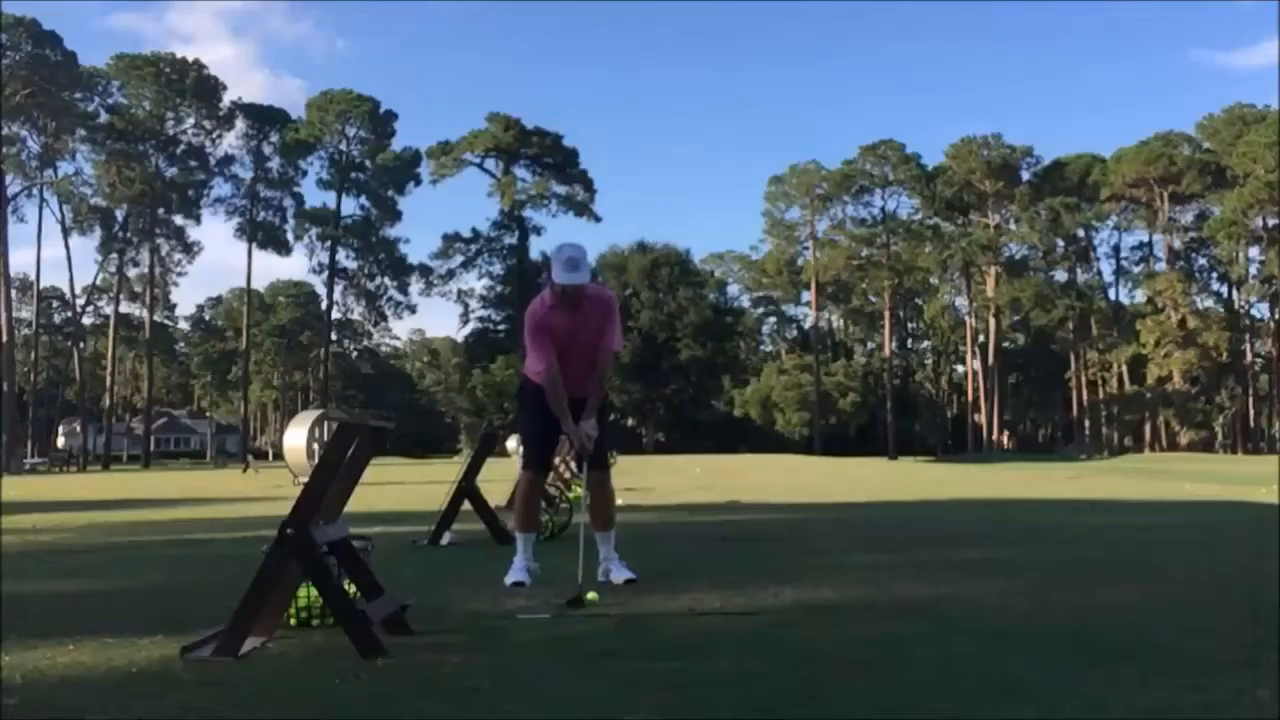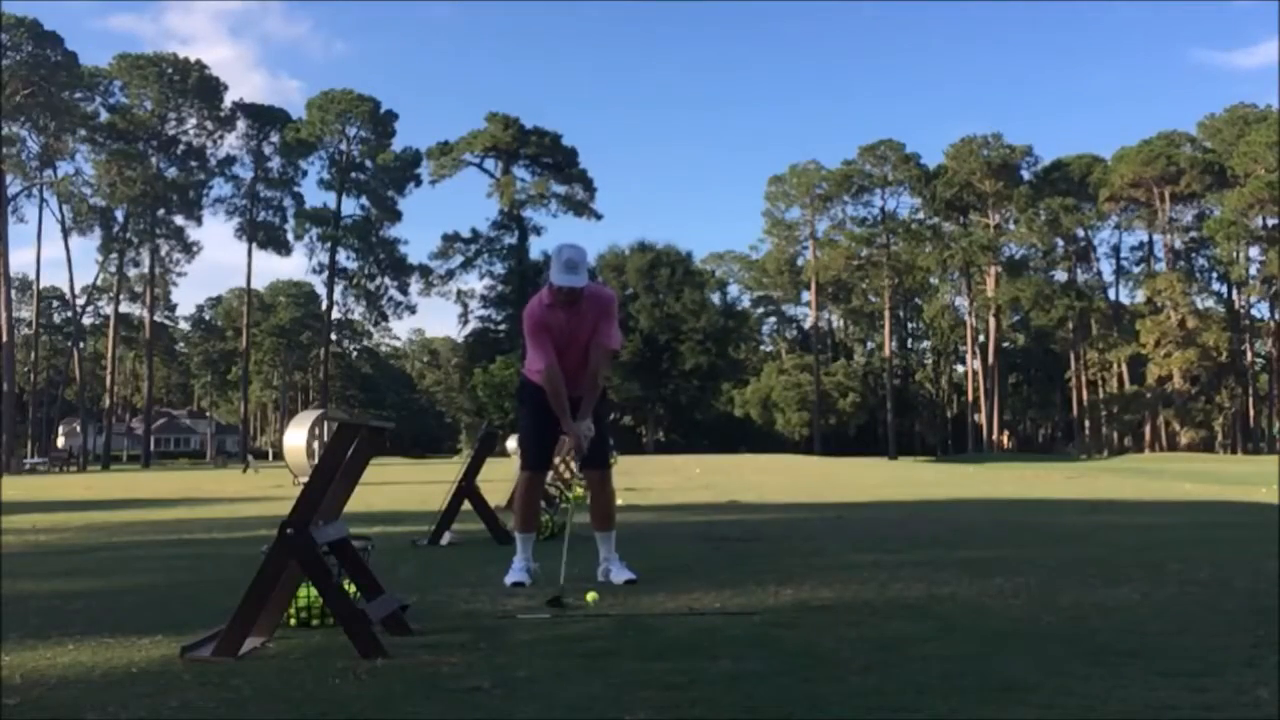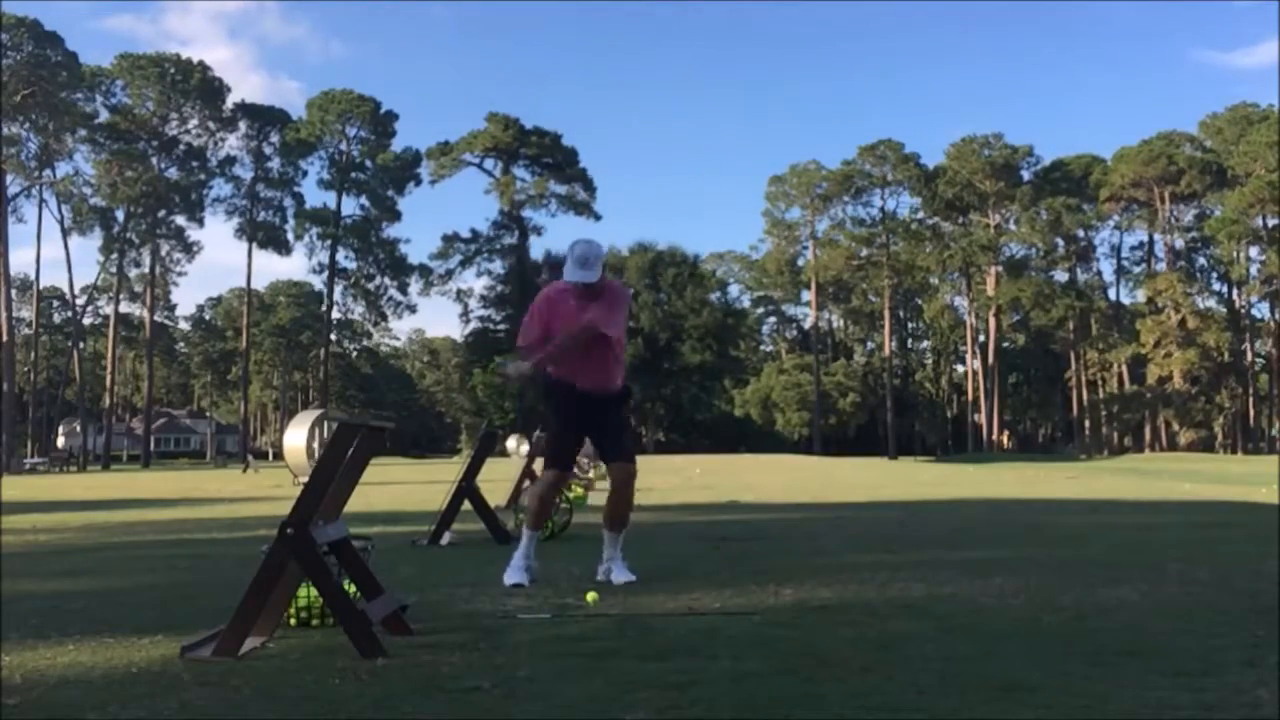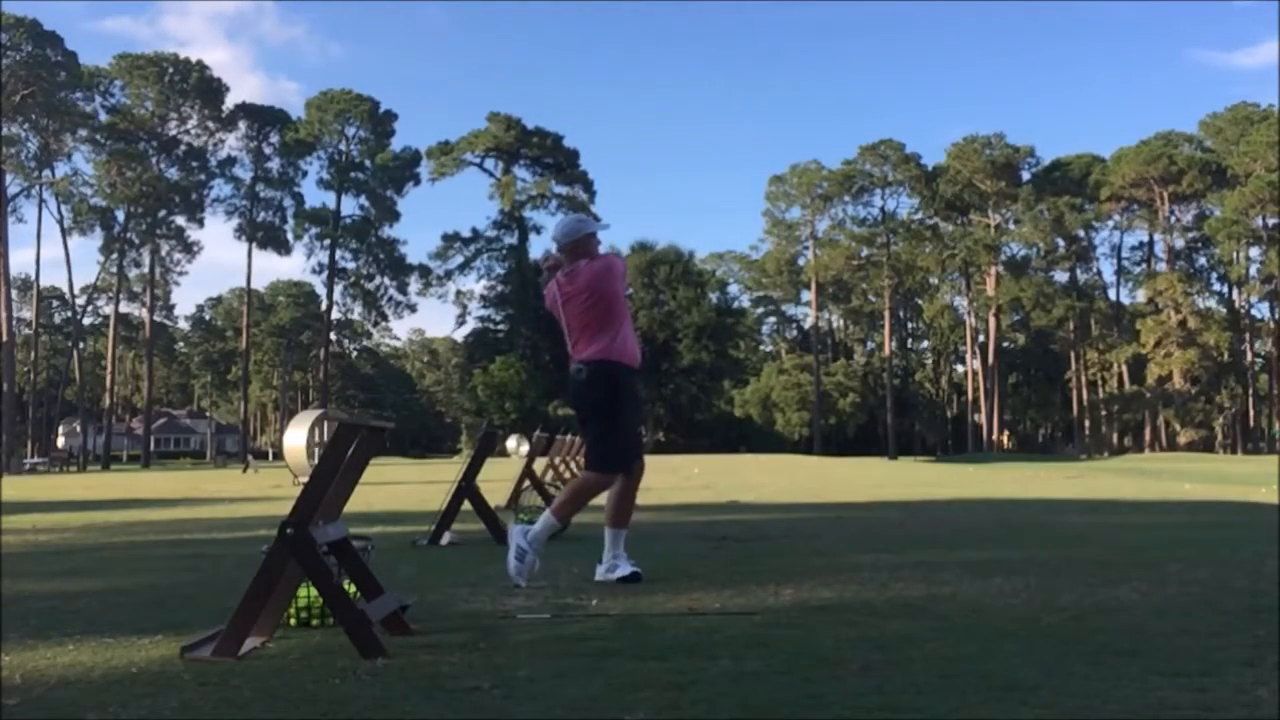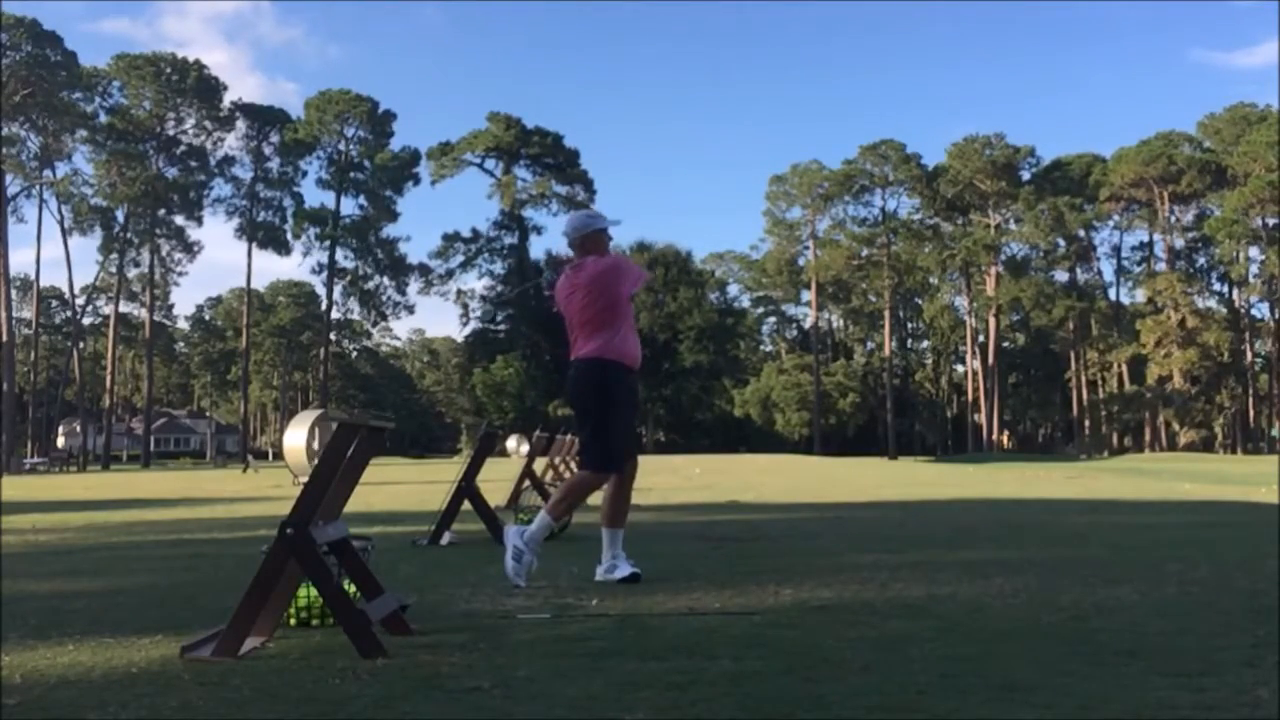
dt=1s
person 1, frame 1
left shoulder: (605, 302)
right shoulder: (537, 313)
left elbow: (603, 363)
right elbow: (550, 374)
left wrist: (589, 417)
right wrist: (568, 427)
left hip: (588, 395)
right hip: (541, 394)
left knee: (599, 475)
right knee: (532, 473)
left ankle: (608, 560)
right ankle: (523, 560)
person 1, frame 2
left shoulder: (603, 300)
right shoulder: (535, 311)
left elbow: (598, 362)
right elbow: (550, 372)
left wrist: (585, 417)
right wrist: (567, 425)
left hip: (587, 394)
right hip: (540, 394)
left knee: (600, 476)
right knee: (531, 475)
left ankle: (609, 560)
right ankle: (522, 561)
person 1, frame 3
left shoulder: (616, 295)
right shoulder: (549, 298)
left elbow: (581, 336)
right elbow: (526, 349)
left wrist: (535, 365)
right wrist: (528, 368)
left hip: (608, 396)
right hip: (566, 393)
left knee: (624, 474)
right knee: (553, 477)
left ankle: (612, 560)
right ankle: (523, 557)
person 1, frame 4
left shoulder: (555, 288)
right shoulder: (608, 267)
left wrist: (554, 271)
right wrist: (563, 266)
left hip: (593, 376)
right hip: (607, 376)
left knee: (631, 468)
right knee: (603, 471)
left ankle: (612, 559)
right ankle: (532, 537)
person 1, frame 5
left shoulder: (566, 283)
right shoulder: (613, 267)
right elbow: (643, 275)
left hip: (594, 375)
right hip: (604, 377)
left knee: (624, 467)
right knee: (597, 469)
left ankle: (611, 559)
right ankle: (528, 537)
